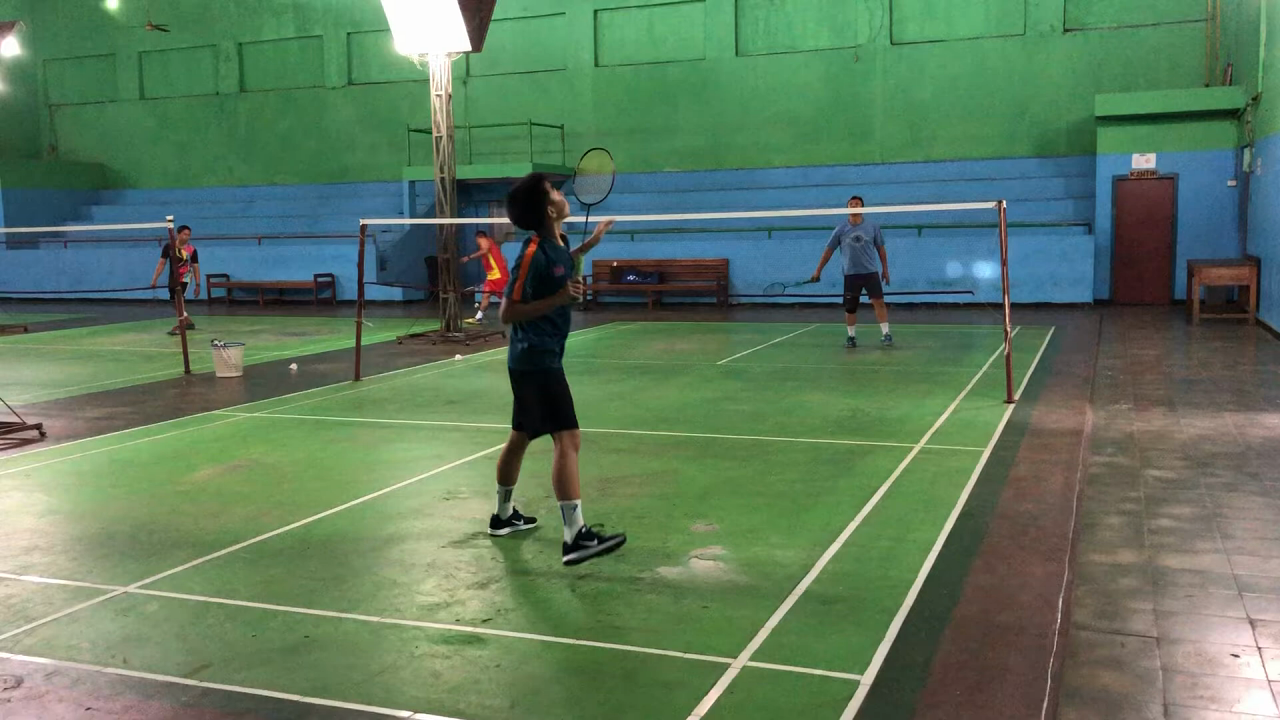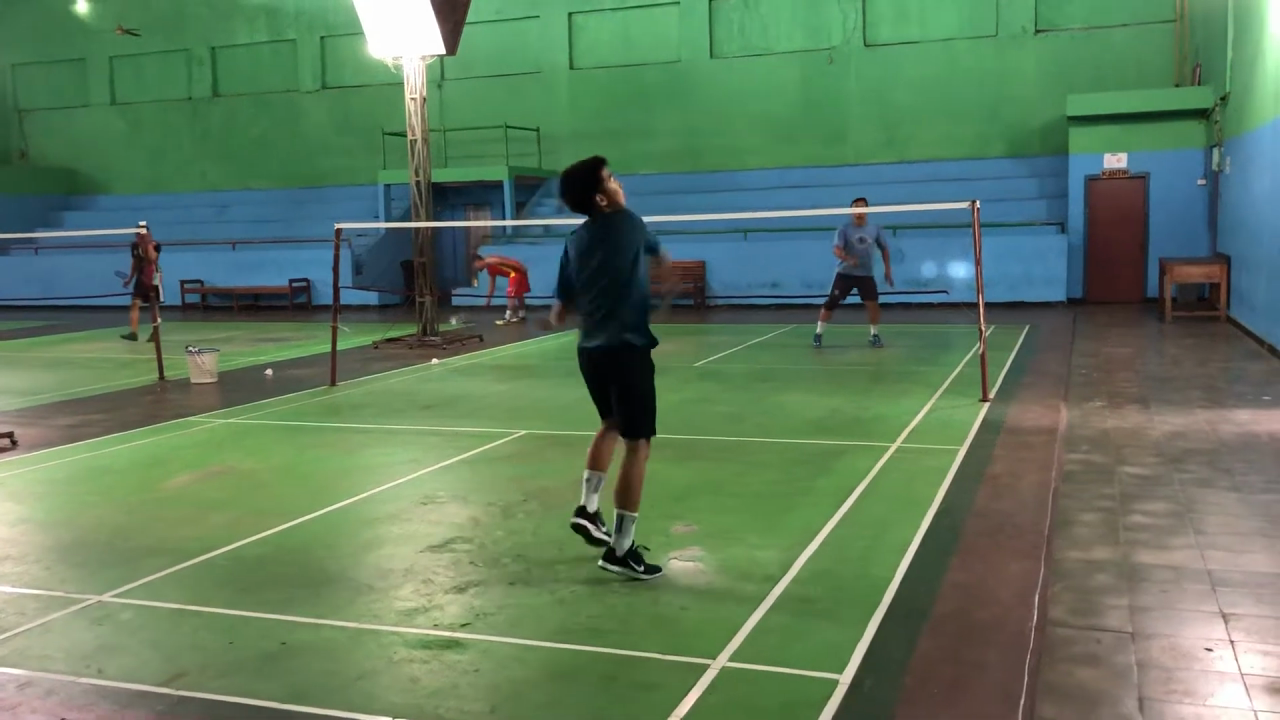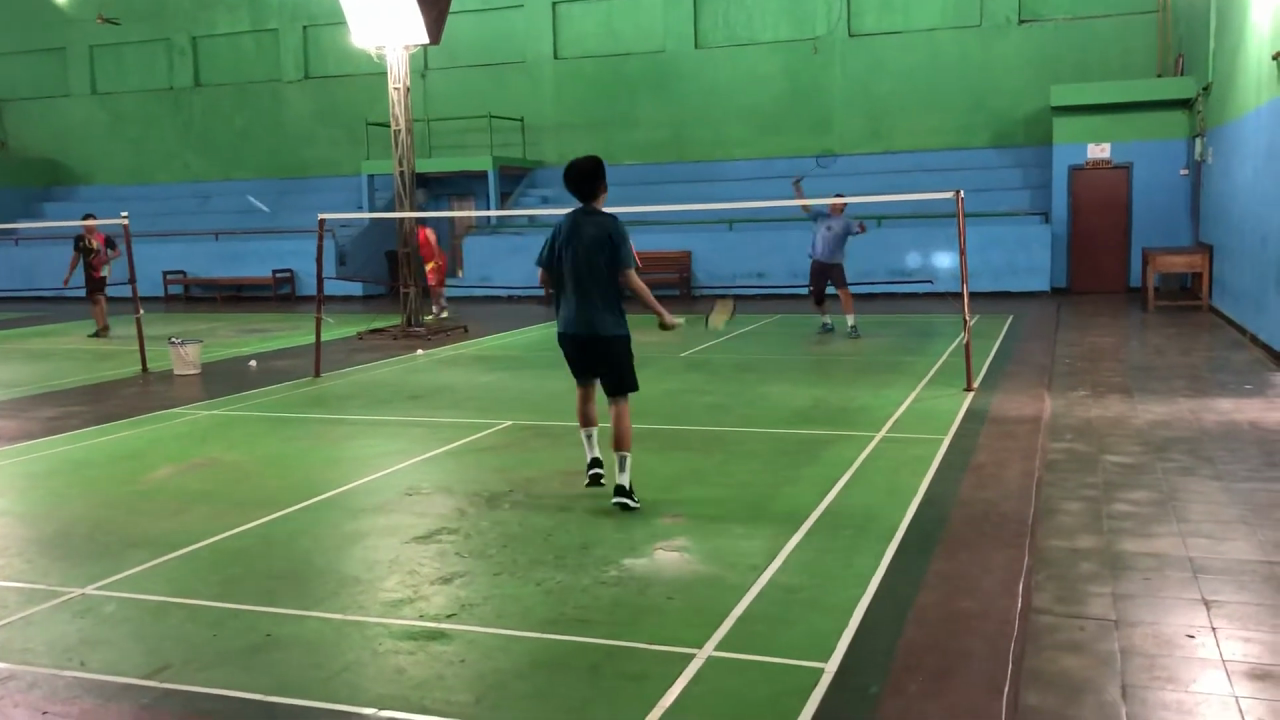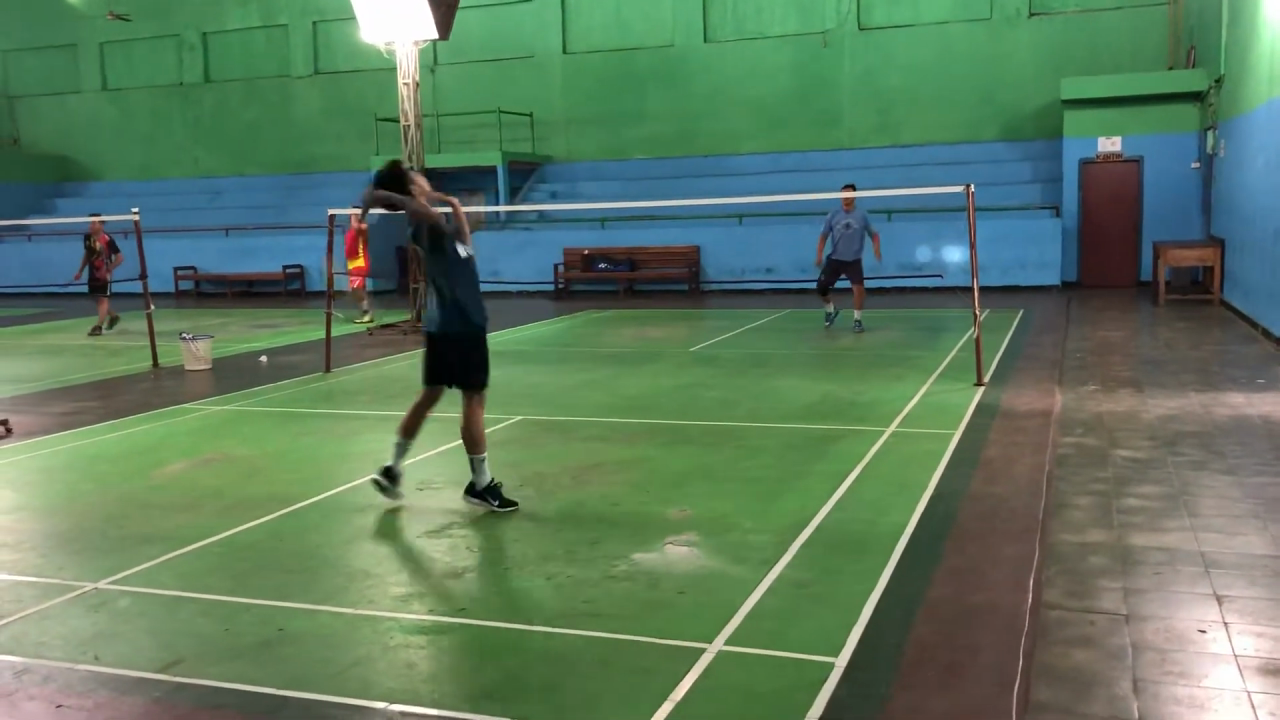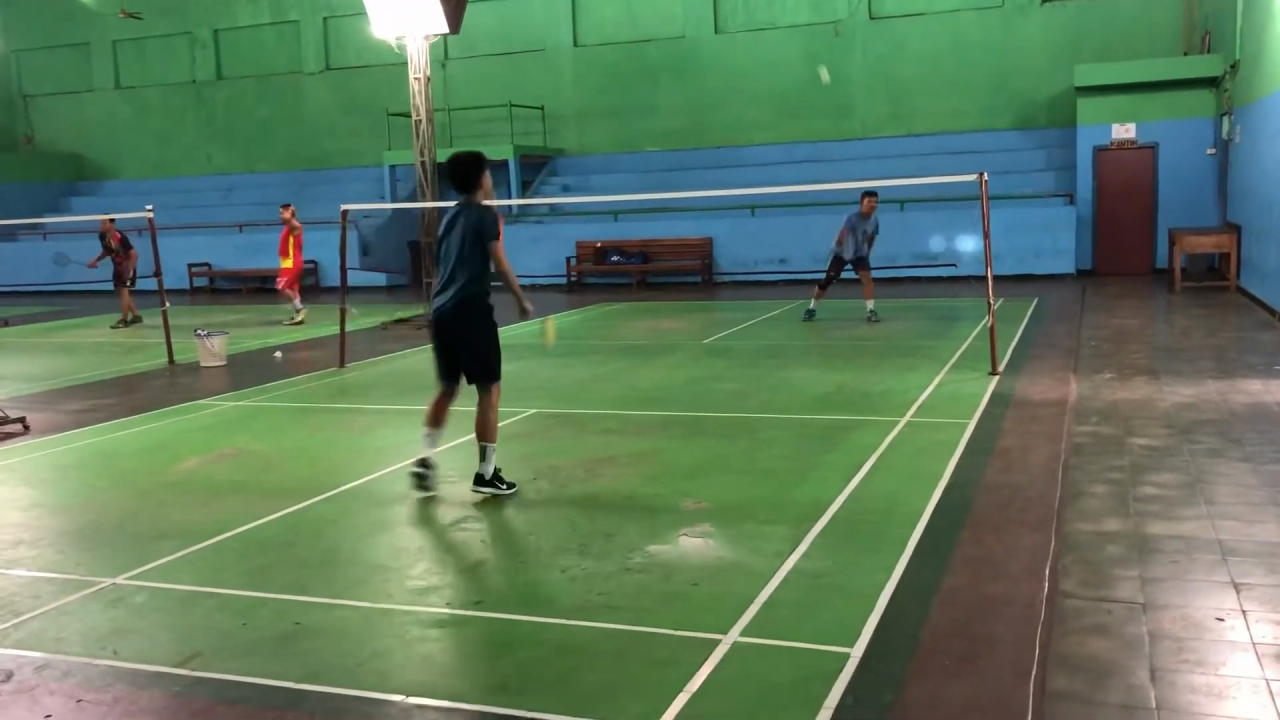
dt=1s
person 1, frame 1
left shoulder: (554, 245)
right shoulder: (534, 254)
right elbow: (508, 314)
left wrist: (589, 244)
right wrist: (558, 299)
left hip: (535, 359)
right hip: (536, 360)
left knee: (520, 437)
right knee: (567, 439)
left ankle: (503, 515)
right ankle: (576, 537)
person 1, frame 2
left shoulder: (575, 244)
right shoulder: (628, 224)
left elbow: (560, 313)
right elbow: (663, 270)
left wrist: (555, 317)
right wrist: (670, 278)
left hip: (591, 350)
right hip: (628, 347)
left knee: (611, 425)
right knee: (636, 443)
left ankle: (588, 508)
right ankle: (622, 548)
person 1, frame 3
left shoulder: (562, 226)
right shoulder: (612, 226)
left elbow: (545, 280)
right elbow: (629, 280)
right wrist: (661, 314)
left hip: (570, 328)
right hip: (606, 328)
left knee: (585, 388)
right knee: (620, 402)
left ankle: (594, 459)
right ankle: (621, 485)
person 1, frame 4
left shoulder: (435, 219)
right shoulder: (426, 218)
left elbow: (462, 235)
right elbow: (429, 214)
left wrist: (453, 204)
left hip: (441, 323)
right hip: (464, 322)
left knee: (430, 395)
right knee: (474, 401)
left ankle: (392, 468)
right ankle: (481, 483)
person 1, frame 5
left shoulder: (451, 218)
right shoulder: (486, 215)
right elbow: (500, 266)
right wrist: (522, 301)
left hip: (442, 312)
right hip: (471, 310)
left knee: (446, 390)
right knee: (489, 391)
left ankle: (426, 458)
right ankle: (485, 475)
